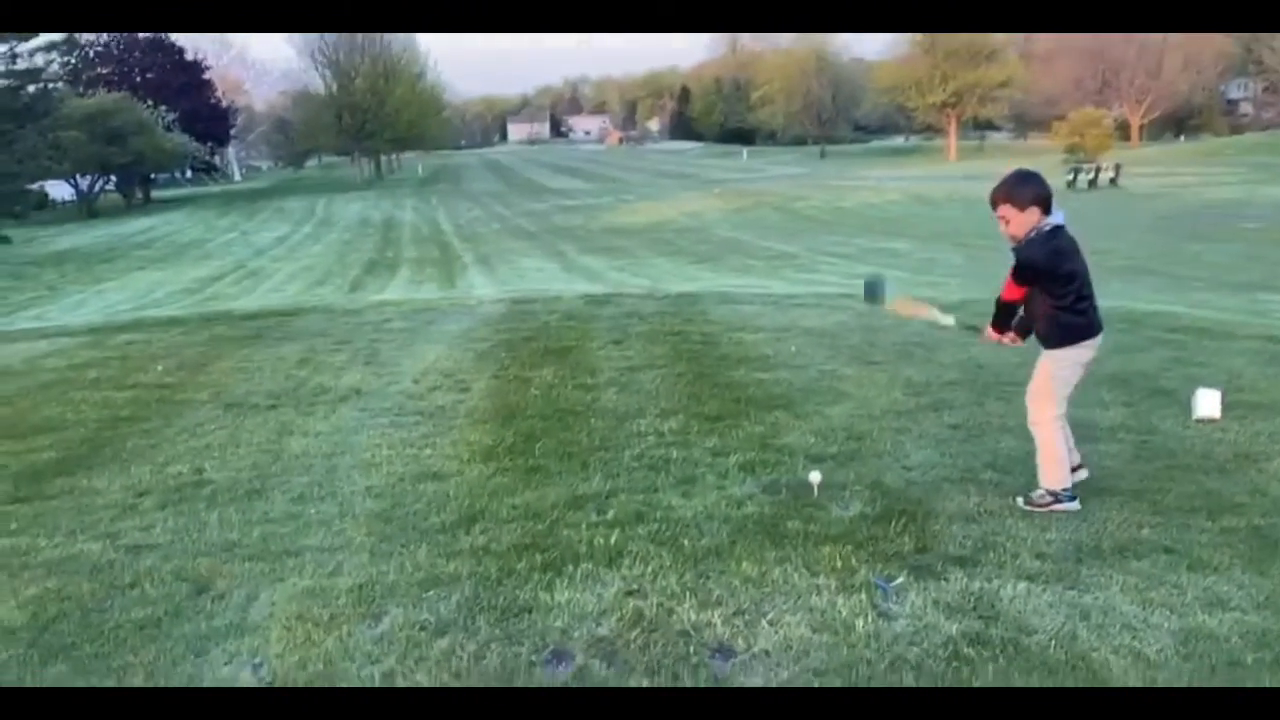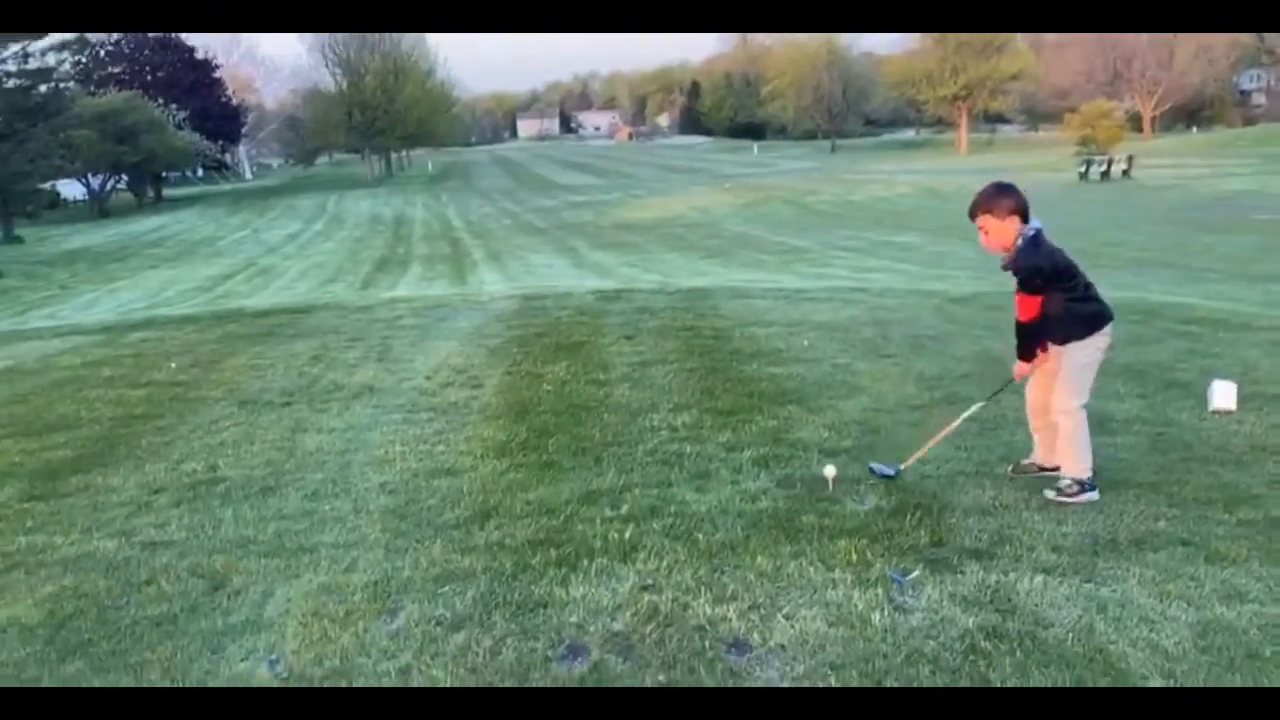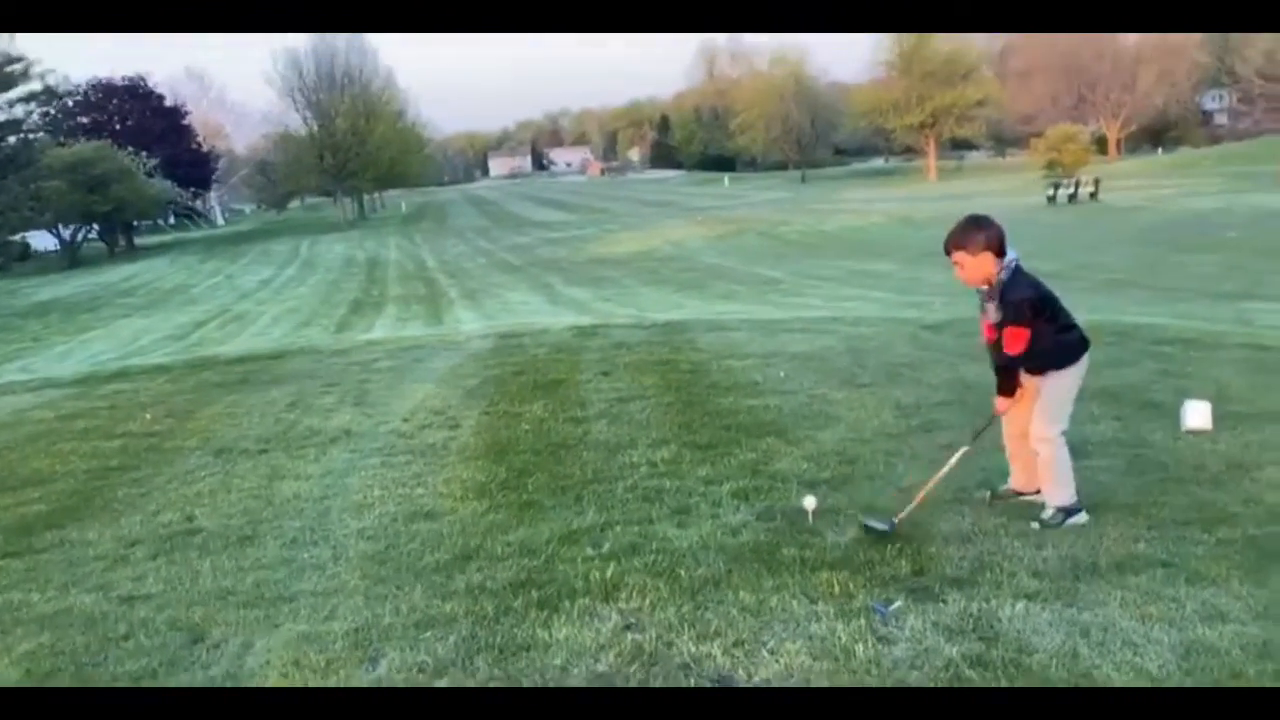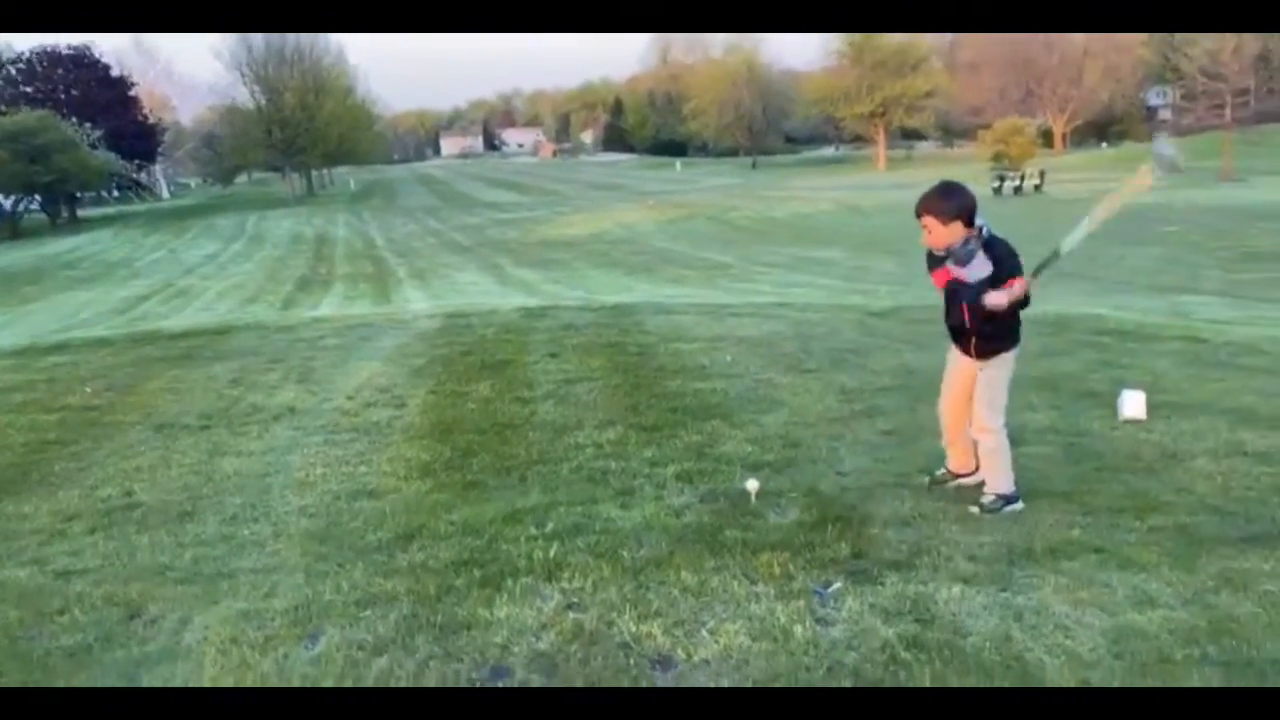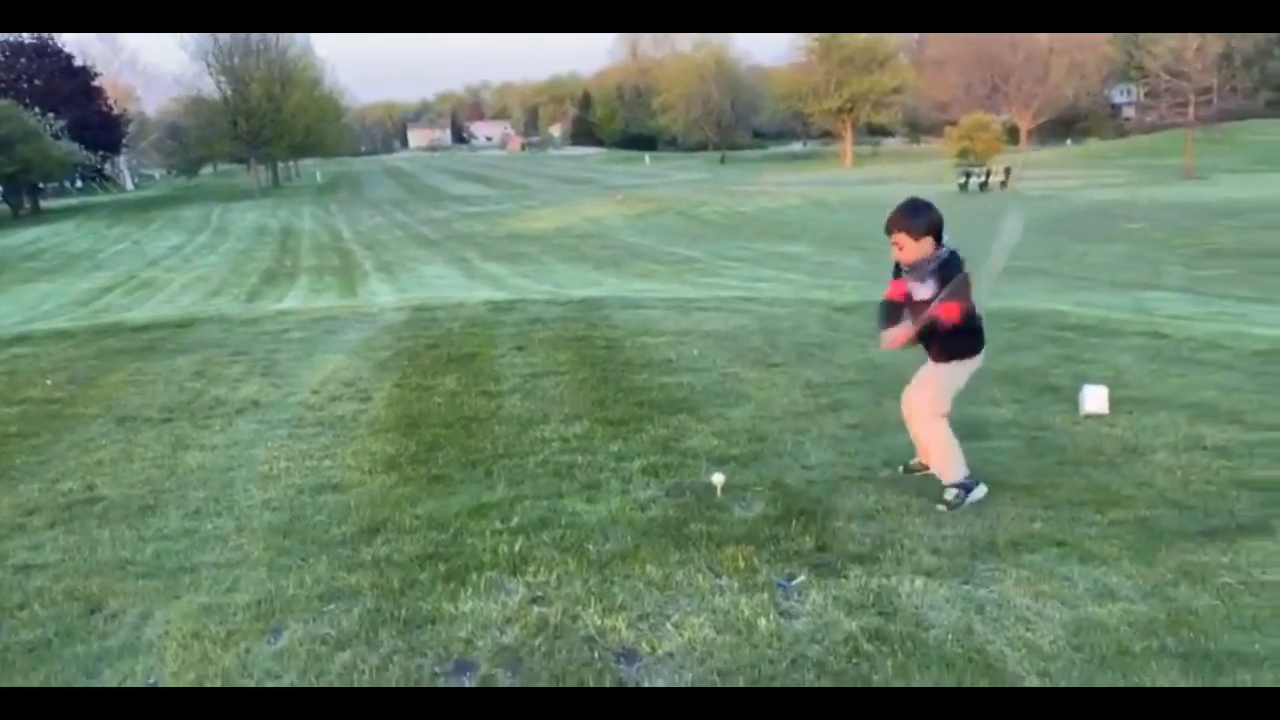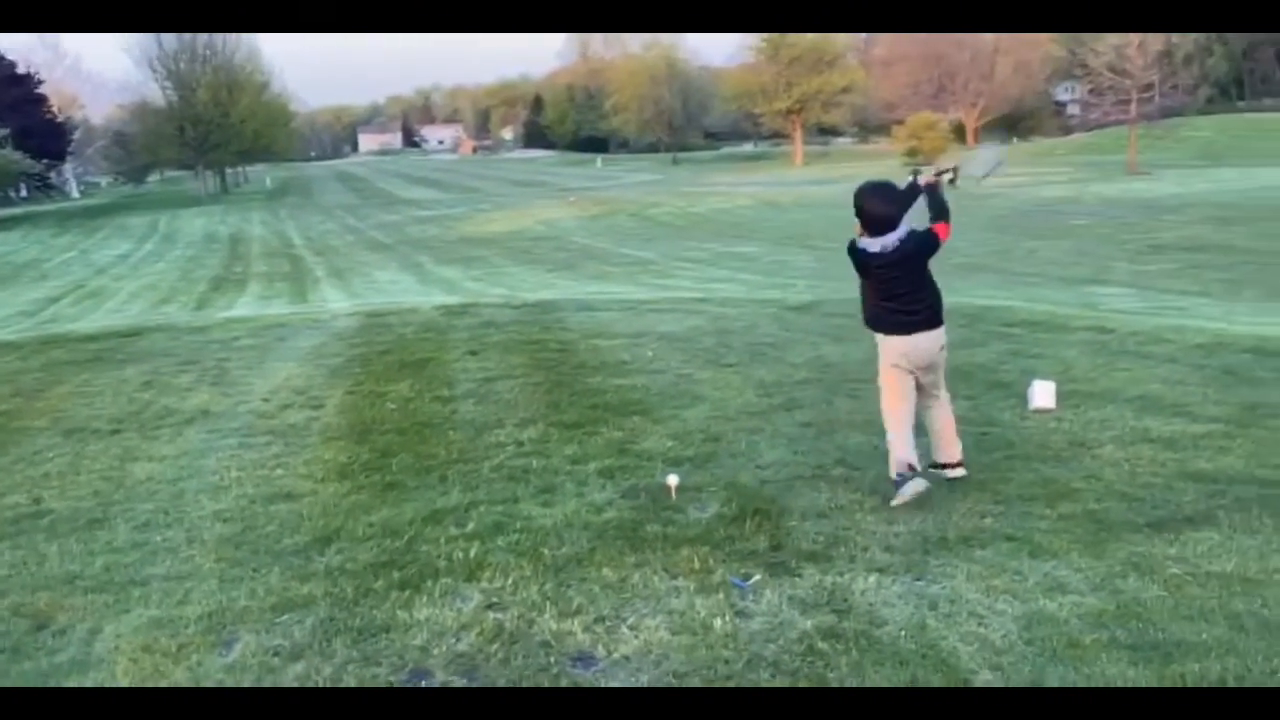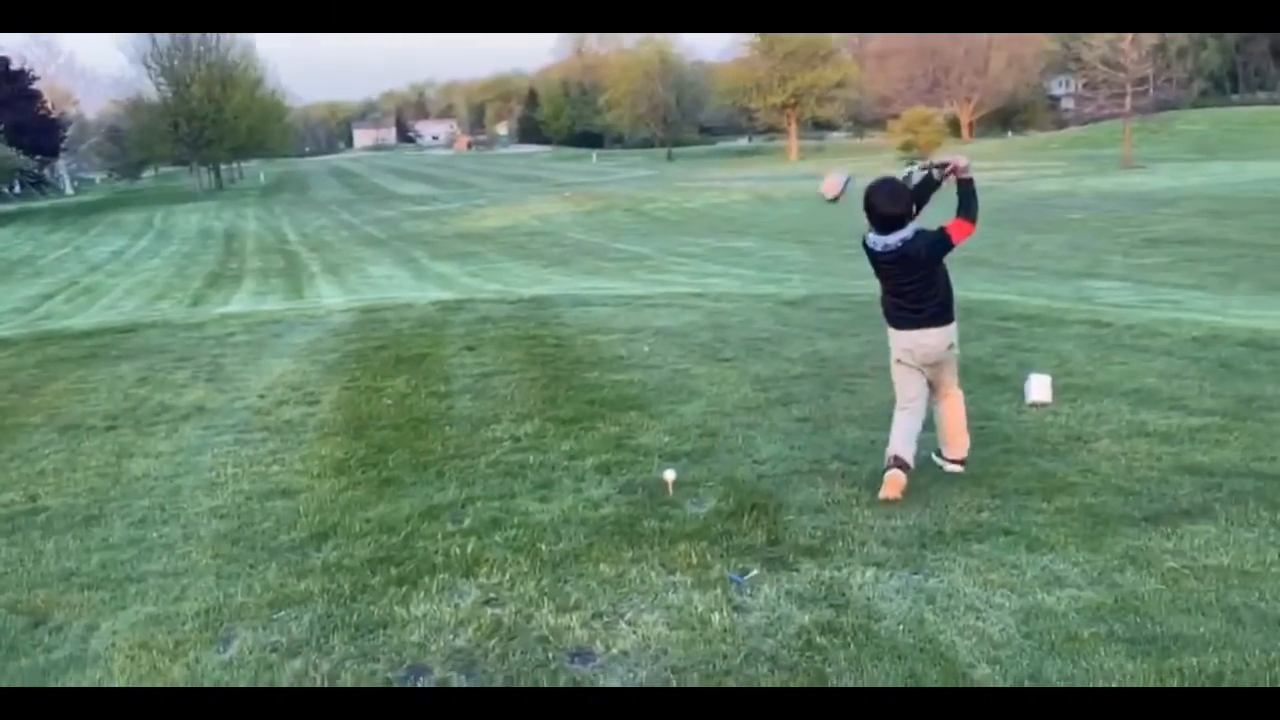
dt=0.4s
person 1, frame 1
left shoulder: (1034, 253)
right shoulder: (1055, 240)
left elbow: (1011, 296)
left wrist: (998, 327)
right wrist: (1018, 329)
left hip: (1068, 342)
right hip: (1078, 335)
left knee: (1043, 412)
right knee: (1043, 402)
left ankle: (1059, 490)
right ankle: (1069, 463)
person 1, frame 2
left shoulder: (1031, 261)
right shoulder: (1029, 252)
left elbow: (1028, 315)
right elbow: (1035, 310)
left wrist: (1024, 356)
right wrist: (1039, 347)
left hip: (1086, 334)
right hip: (1062, 334)
left knee: (1066, 404)
right knee: (1038, 395)
left ankle: (1082, 479)
right ankle: (1049, 458)
person 1, frame 3
left shoulder: (1019, 293)
right shoulder: (989, 291)
left elbow: (1016, 350)
right elbow: (994, 339)
left wrist: (1005, 391)
right wrist: (1006, 384)
left hip: (1064, 363)
right hip: (1032, 366)
left knee: (1044, 433)
right knee: (1014, 423)
left ankle: (1065, 504)
right ankle: (1027, 483)
person 1, frame 4
left shoulder: (999, 252)
right shoulder: (937, 258)
left elbow: (1017, 297)
right elbow: (954, 287)
left wrist: (1017, 292)
right wrist: (986, 298)
left hip: (997, 351)
right hip: (962, 347)
left knee: (986, 421)
right knee: (950, 410)
left ankle: (1002, 491)
right ankle: (963, 468)
person 1, frame 5
left shoulder: (951, 268)
right shoulder: (905, 268)
left elbow: (953, 314)
right elbow: (892, 302)
left wrist: (913, 329)
right wrist: (893, 327)
left hip: (958, 355)
right hip: (942, 351)
left knee: (925, 413)
right knee: (911, 402)
left ankle: (960, 480)
right ankle: (931, 458)
person 1, frame 6
left shoulder: (857, 251)
right shoulder: (916, 244)
left elbow: (875, 221)
right elbow: (941, 223)
left wrist: (915, 186)
right wrist: (931, 188)
left hip: (893, 342)
right hip: (932, 336)
left knee: (896, 410)
right knee: (936, 397)
left ankle: (906, 471)
right ankle: (950, 460)
person 1, frame 7
left shoulder: (872, 245)
right shoulder: (927, 245)
left elbow: (908, 204)
right elbow: (967, 220)
left wrist: (935, 176)
right wrist: (964, 178)
left hip: (902, 338)
right hip: (940, 333)
left knee: (908, 404)
right knee: (948, 393)
left ankle: (898, 462)
right ankle: (954, 454)
